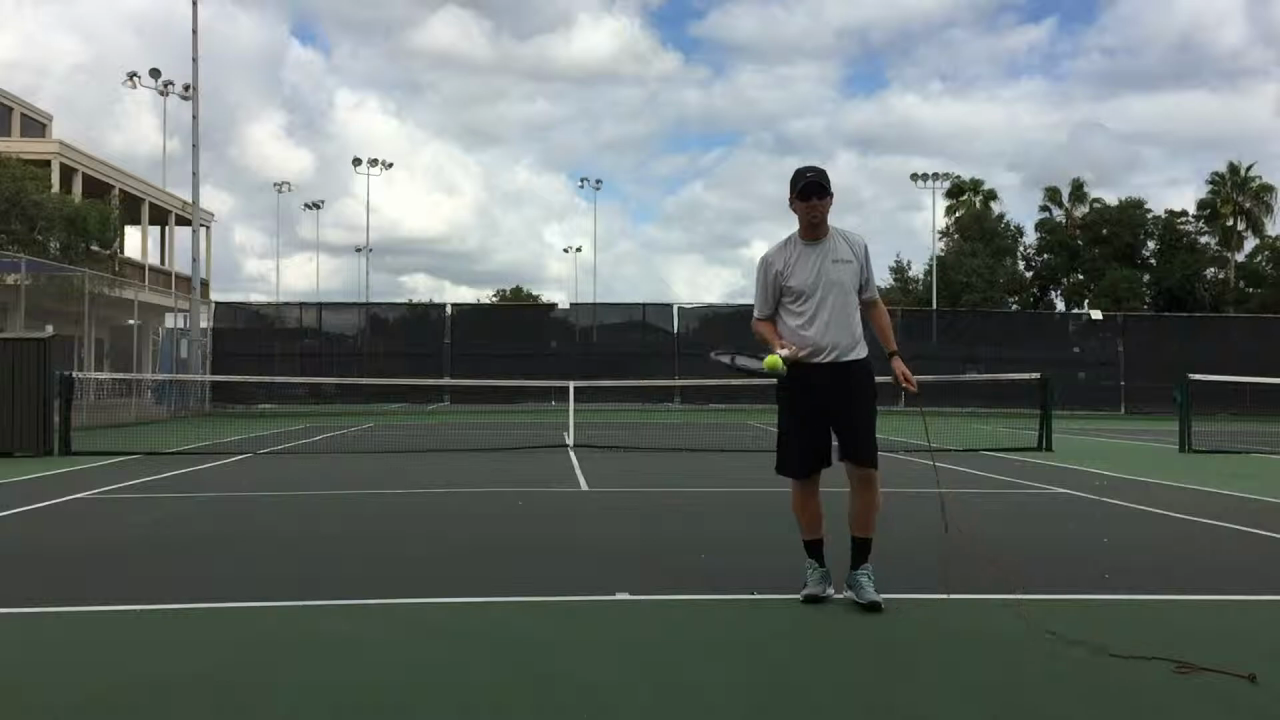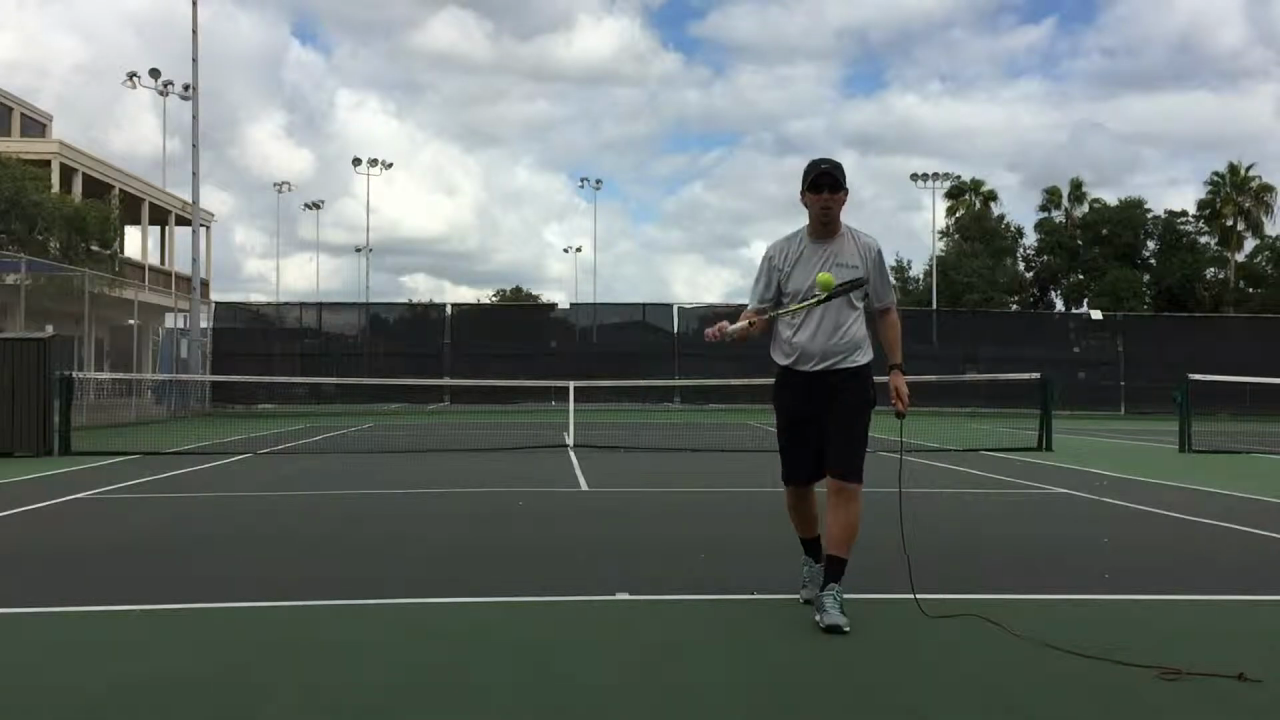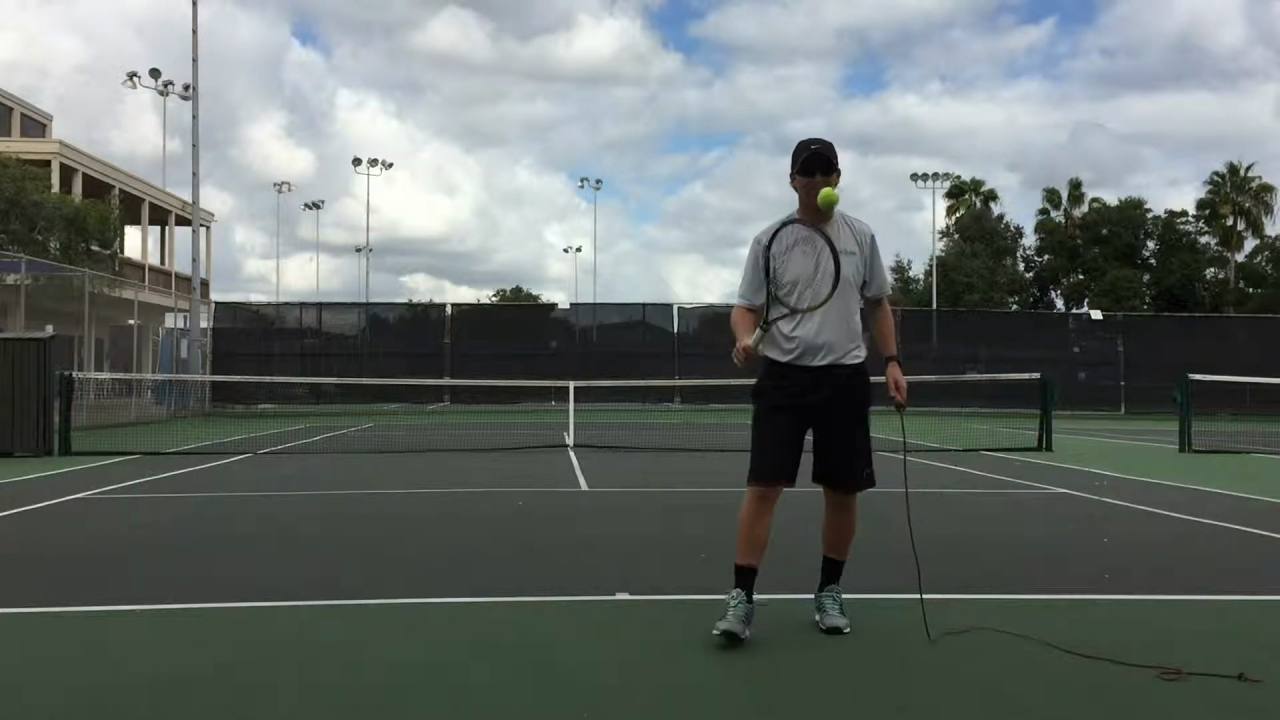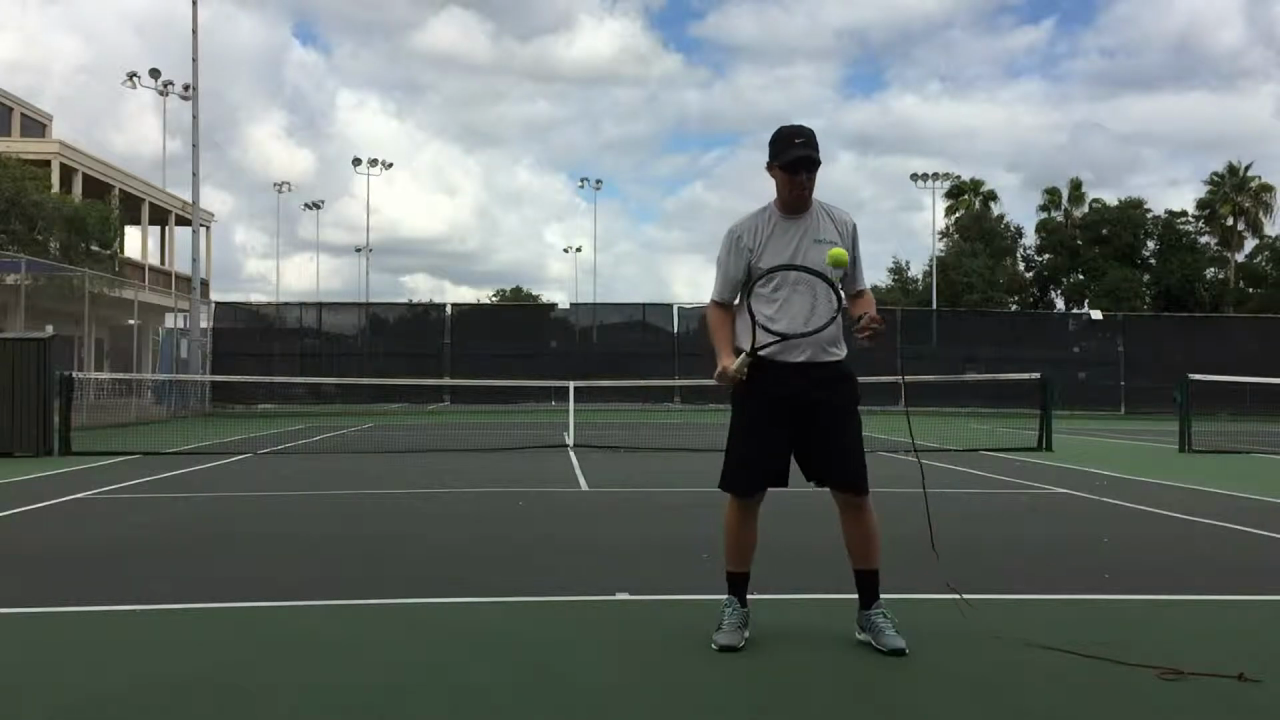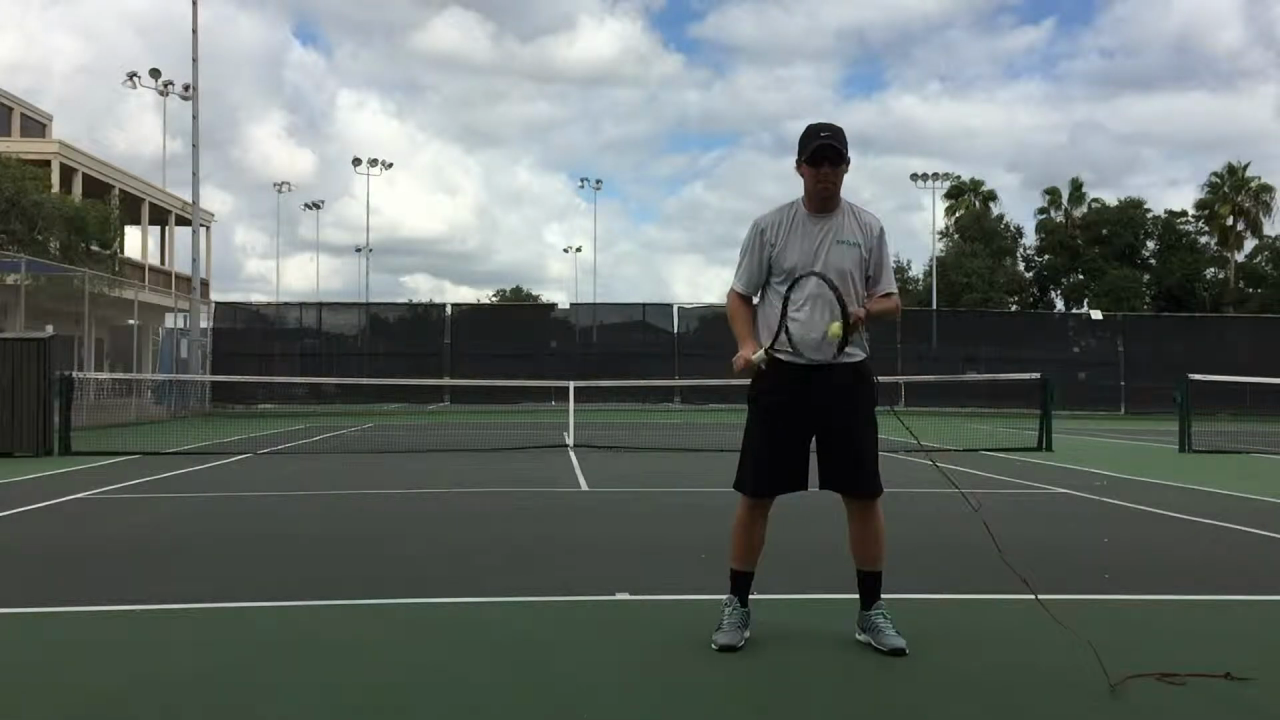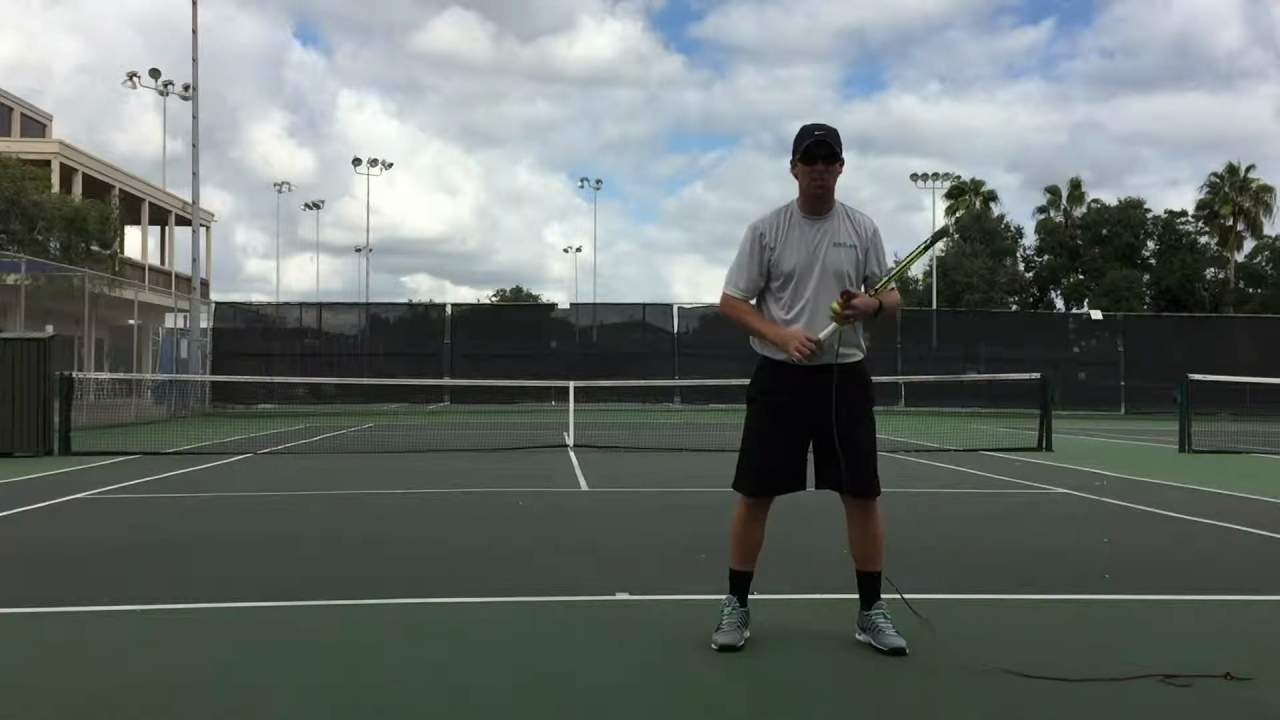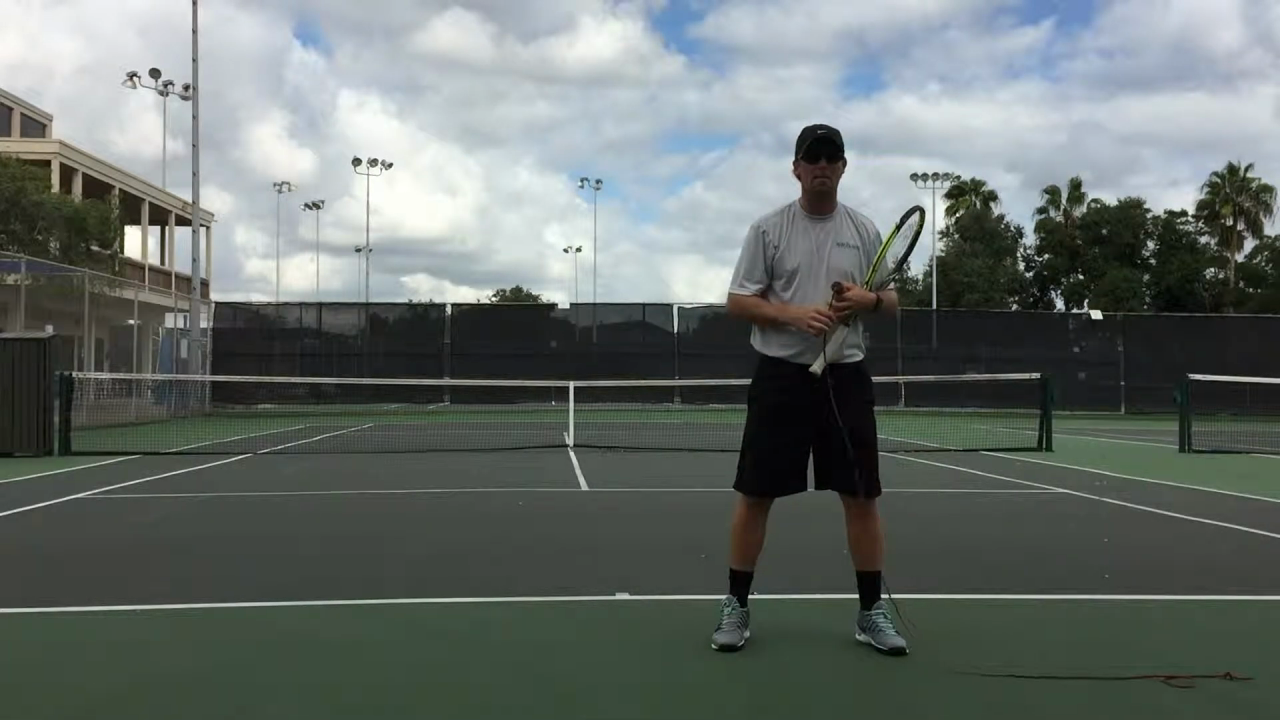
dt=0.7s
person 1, frame 1
left shoulder: (855, 247)
right shoulder: (775, 259)
left elbow: (873, 304)
right elbow: (761, 320)
left wrist: (895, 355)
right wrist: (776, 344)
left hip: (852, 371)
right hip: (800, 377)
left knee: (864, 471)
right knee: (804, 476)
left ankle: (860, 571)
right ankle: (816, 567)
person 1, frame 2
left shoulder: (867, 249)
right shoulder: (779, 253)
left elbow: (885, 311)
right elbow: (759, 315)
left wrist: (896, 370)
right wrist: (731, 330)
left hip: (849, 379)
right hip: (794, 380)
left knee: (844, 483)
right knee: (798, 484)
left ankle: (831, 590)
right ankle: (813, 560)
person 1, frame 3
left shoulder: (861, 236)
right shoulder: (769, 240)
left elbow: (878, 305)
right elbow: (746, 307)
left wrist: (891, 362)
right wrist: (745, 339)
left hip: (845, 377)
right hip: (784, 379)
left knee: (844, 491)
right knee: (763, 486)
left ankle: (828, 592)
right ankle: (741, 600)
person 1, frame 4
left shoulder: (842, 226)
right shoulder: (745, 232)
left elbow: (857, 291)
right elbow: (720, 304)
left wrist: (866, 316)
right wrist: (725, 354)
left hip: (829, 375)
right hip: (762, 378)
left knee: (854, 494)
right knee: (744, 495)
left ankle: (870, 609)
right ankle: (736, 605)
person 1, frame 5
left shoulder: (869, 227)
right shoulder: (770, 226)
left elbow: (890, 298)
right elbow: (738, 295)
left wrist: (863, 312)
right wrist: (746, 344)
left hip: (847, 376)
right hip: (781, 376)
left knee: (863, 495)
right knee: (756, 493)
left ankle: (871, 610)
right ankle: (737, 605)
person 1, frame 6
left shoulder: (862, 229)
right shoulder: (766, 229)
left elbow: (891, 296)
right elbow: (731, 301)
left wrist: (871, 304)
right wrist: (781, 335)
left hip: (845, 376)
right hip: (779, 377)
left knee: (862, 494)
right knee: (754, 494)
left ankle: (871, 610)
right ankle: (736, 605)
person 1, frame 7
left shoulder: (864, 230)
right shoulder: (768, 228)
left elbow: (890, 299)
right elbow: (737, 302)
left wrist: (869, 299)
right wrist: (794, 314)
left hip: (846, 376)
right hip: (781, 376)
left knee: (861, 494)
right knee: (755, 493)
left ankle: (872, 611)
right ankle: (736, 605)
